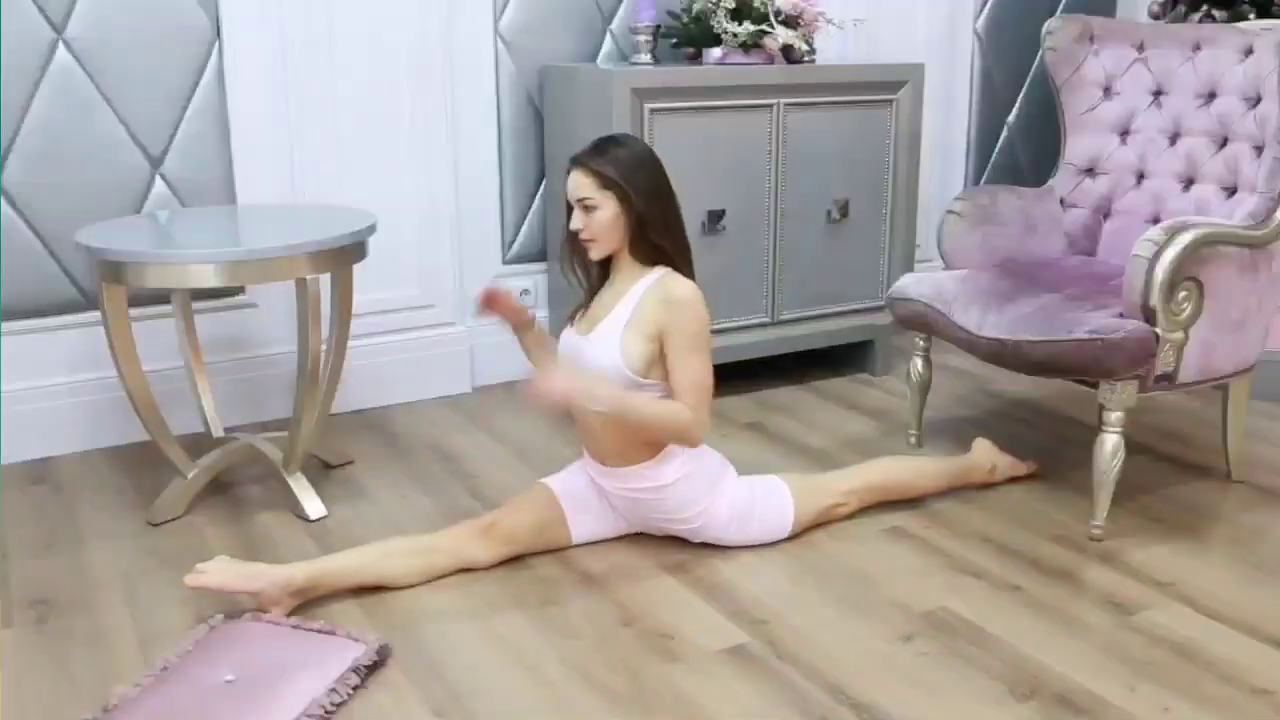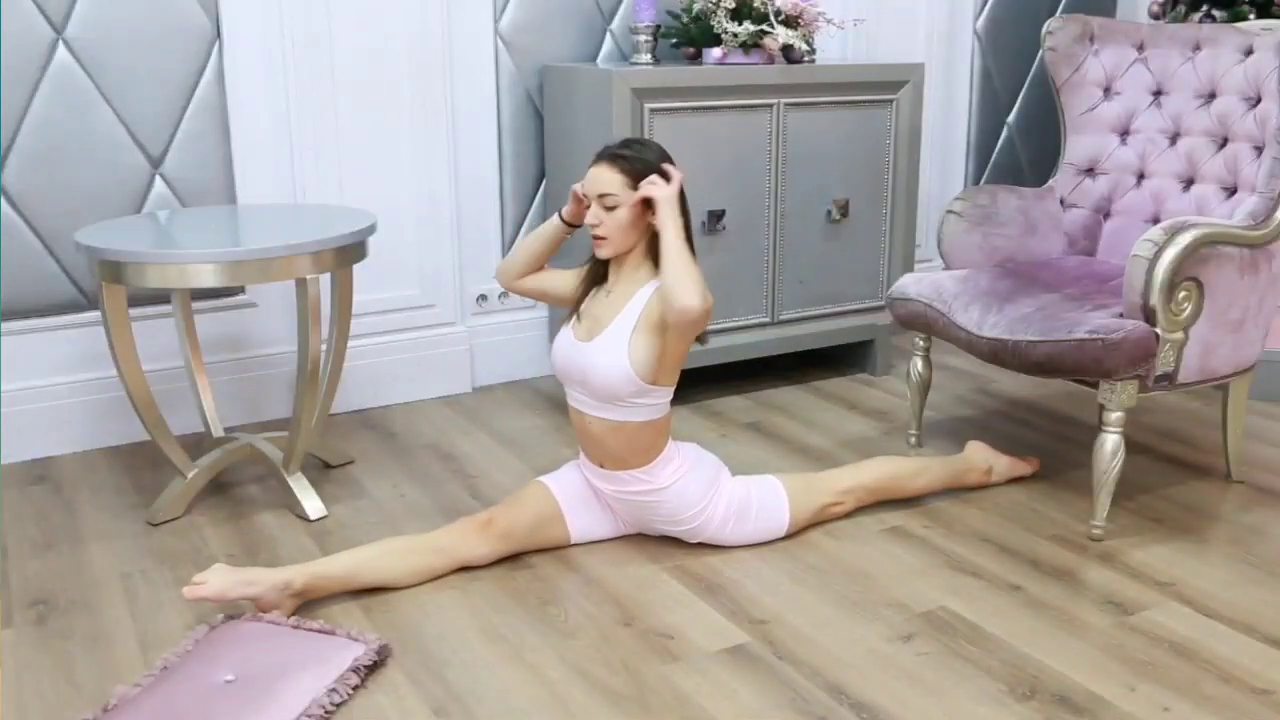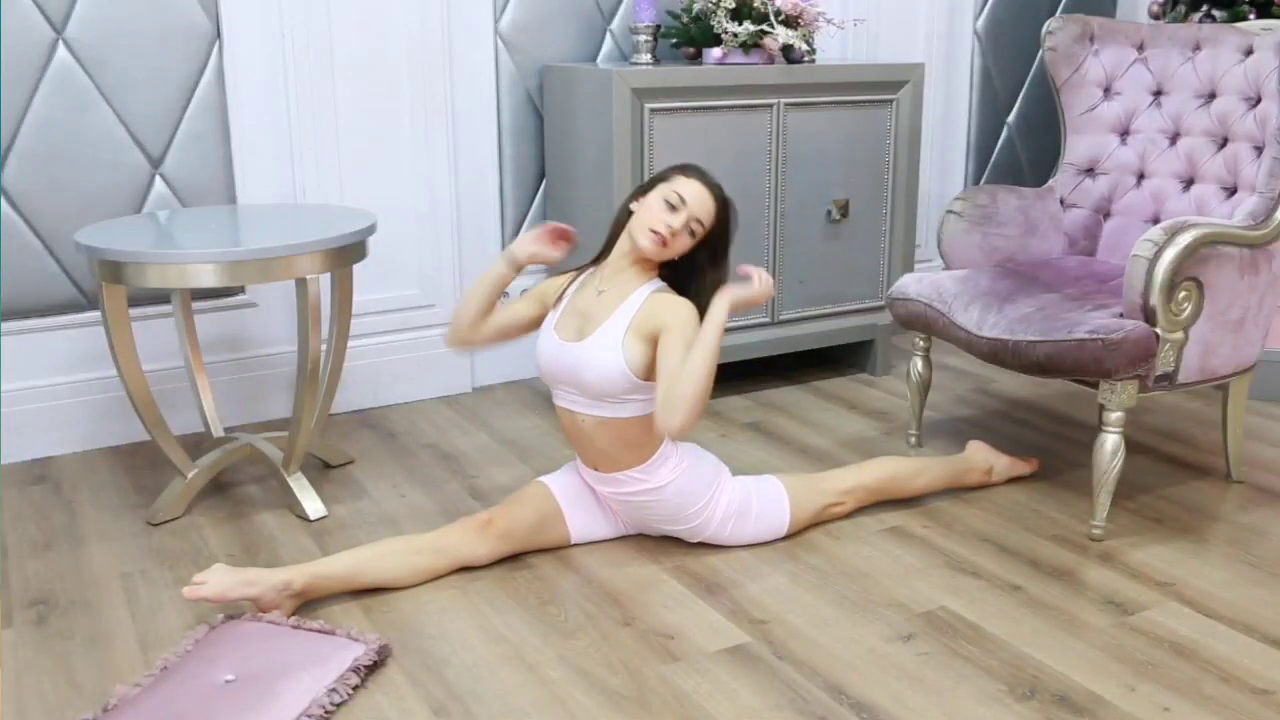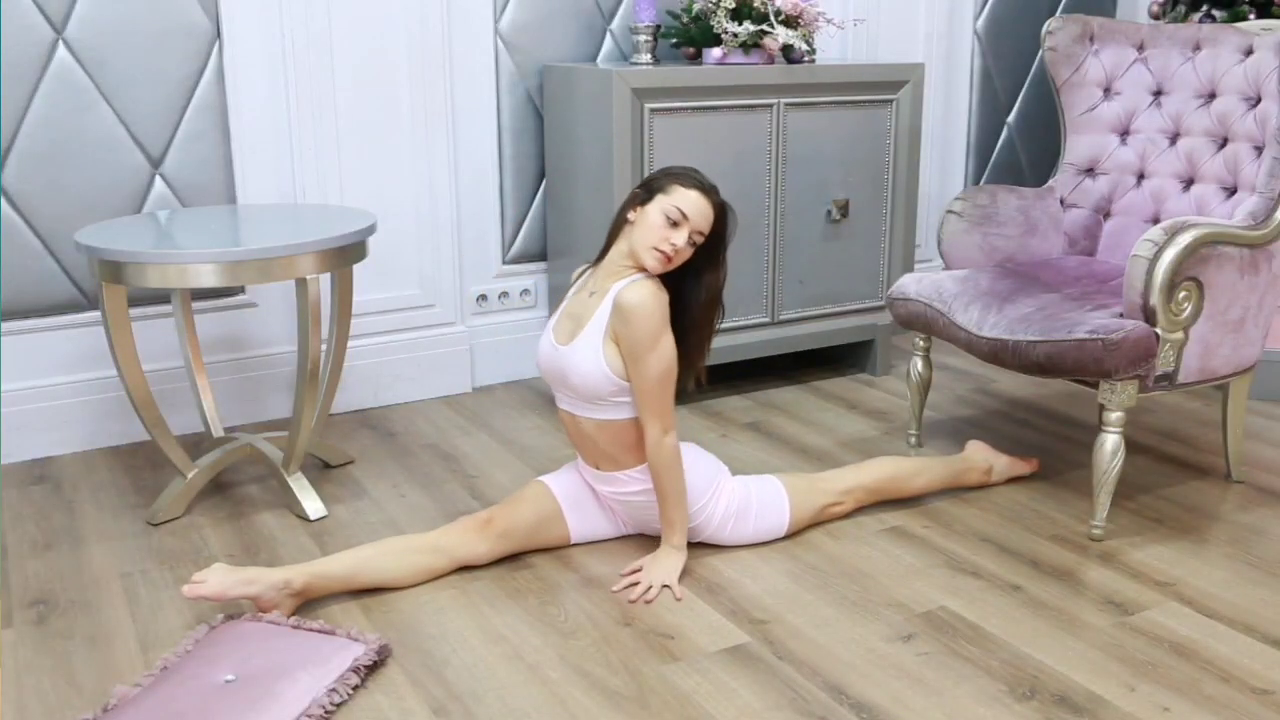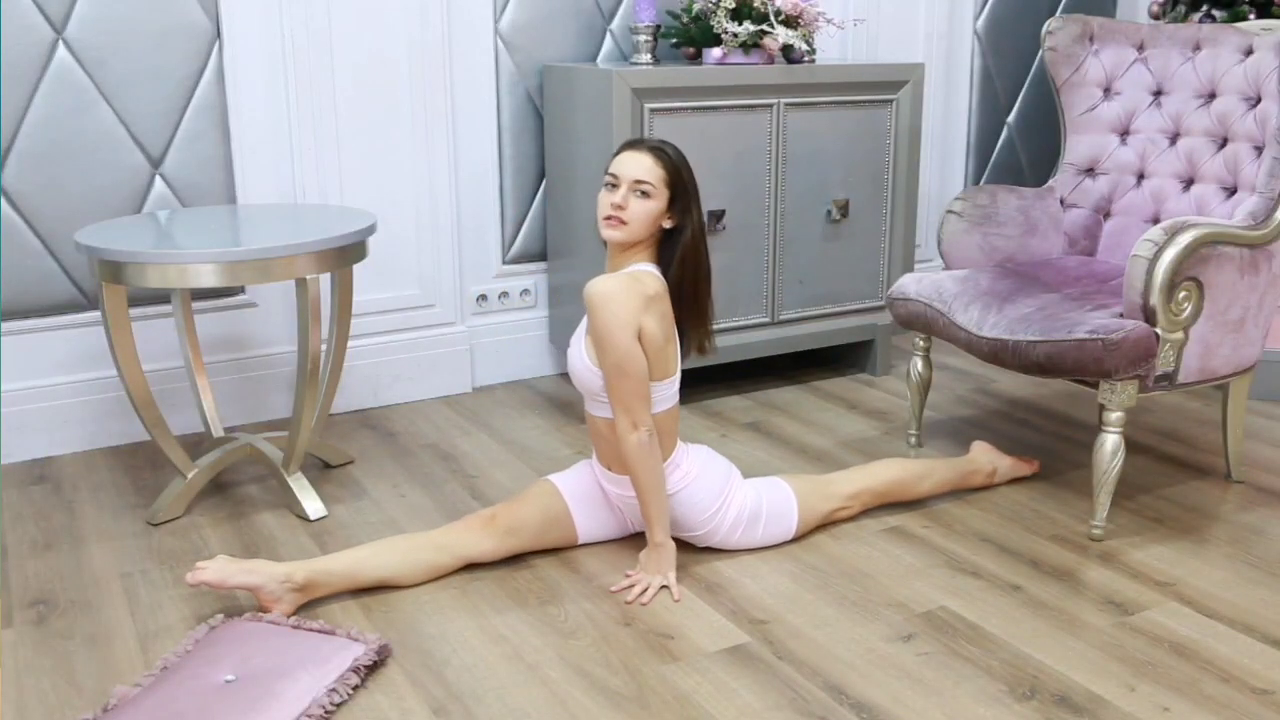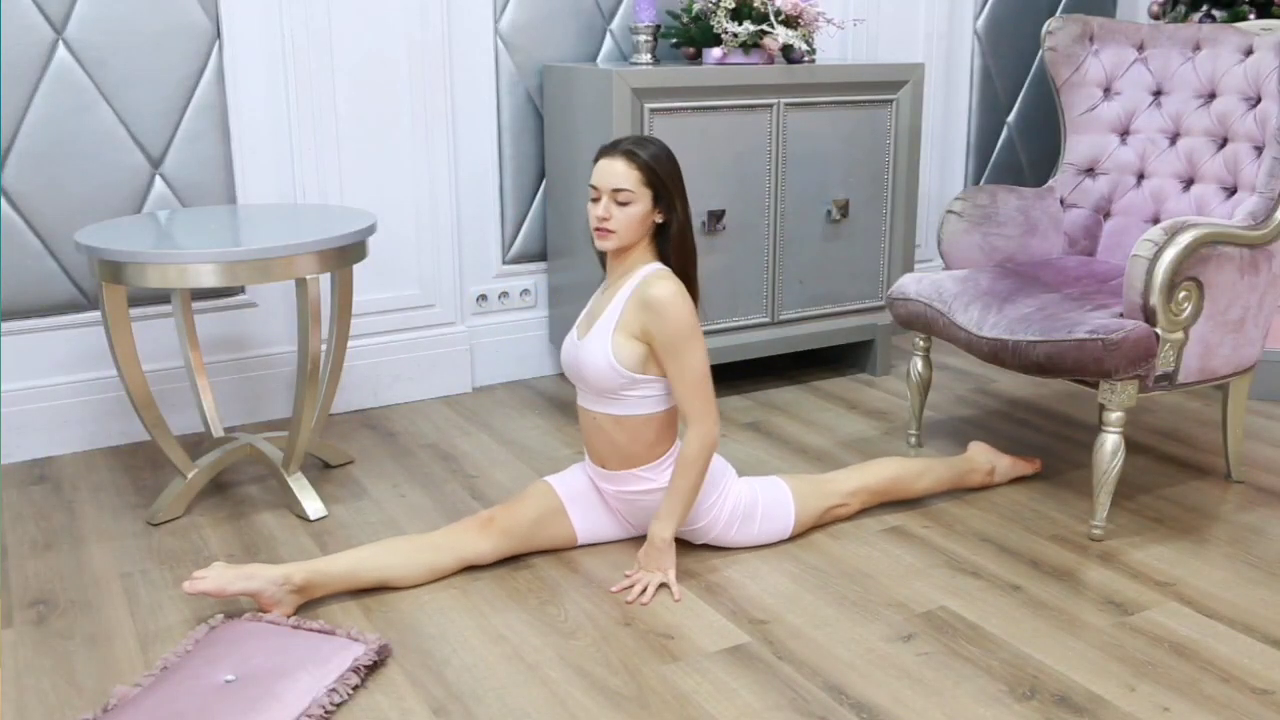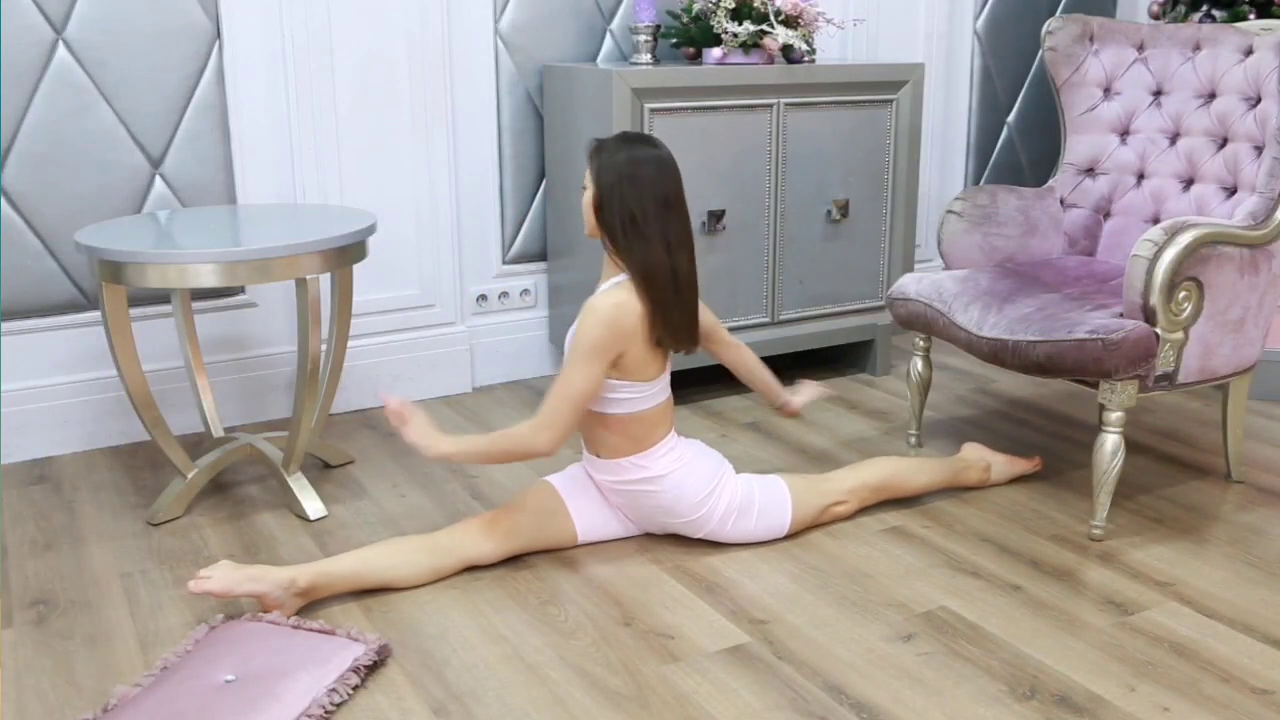
dt=0.7s
person 1, frame 1
left shoulder: (674, 295)
right shoulder: (605, 282)
left elbow: (691, 423)
right elbow: (560, 366)
left wrist: (589, 388)
right wrist: (522, 325)
left hip: (678, 490)
right hip: (604, 483)
right knee: (481, 538)
right ankle: (292, 583)
person 1, frame 2
left shoulder: (670, 301)
right shoulder: (594, 286)
left elbow: (689, 307)
right elbow: (511, 276)
left wrist: (669, 217)
right wrist: (563, 218)
left hip: (674, 491)
right hip: (600, 483)
right knee: (477, 534)
right ankle: (293, 581)
person 1, frame 3
left shoulder: (669, 310)
right shoulder: (570, 285)
left elbow: (673, 426)
right elbow: (464, 334)
left wrist: (721, 311)
right wrist: (516, 260)
left hip: (676, 490)
right hip: (598, 486)
right knee: (475, 535)
right ankle: (292, 583)
person 1, frame 4
left shoulder: (643, 300)
right shoulder: (585, 281)
left elbow: (661, 434)
left wrist: (674, 545)
left hip: (670, 488)
right hip: (598, 483)
right knee: (476, 534)
right ankle: (291, 583)
person 1, frame 5
left shoulder: (612, 292)
right shoulder: (639, 279)
left elbow: (634, 428)
left wrist: (658, 545)
left hip: (682, 492)
right hip: (618, 480)
right knee: (481, 532)
right ankle: (296, 580)
person 1, frame 6
left shoulder: (659, 294)
right shoulder: (616, 281)
left elbow: (704, 425)
left wrist: (663, 538)
left hip: (673, 493)
right hip: (609, 484)
right knee: (480, 533)
right ankle: (293, 581)
person 1, frame 7
left shoulder: (611, 310)
right shoulder: (659, 285)
left elbow: (544, 435)
right elbow: (726, 344)
left wrist: (441, 441)
right wrist: (785, 396)
left hip: (670, 488)
right hip: (621, 483)
right knee: (481, 536)
right ankle: (296, 583)
